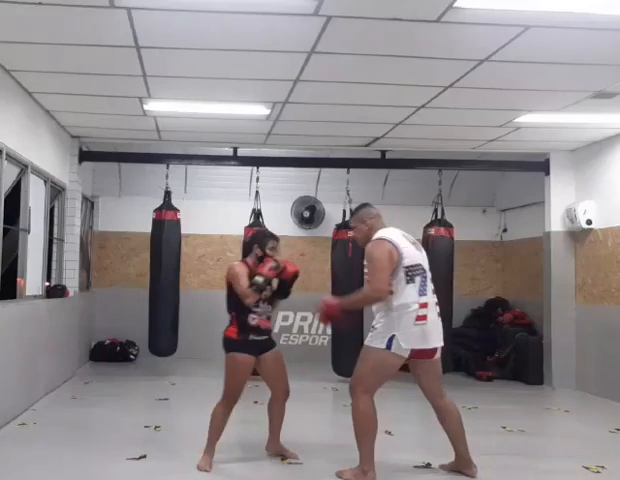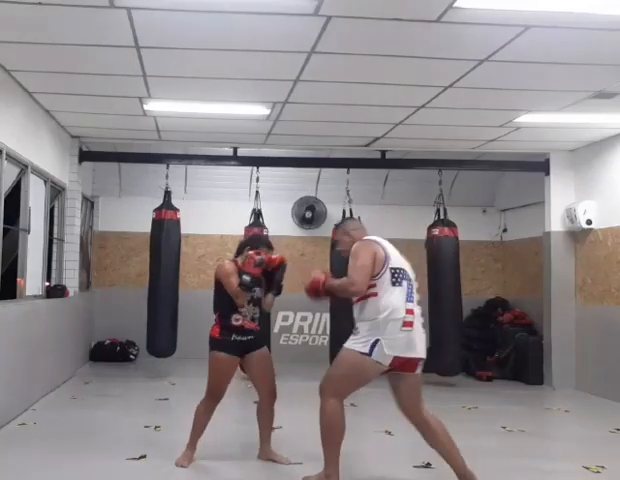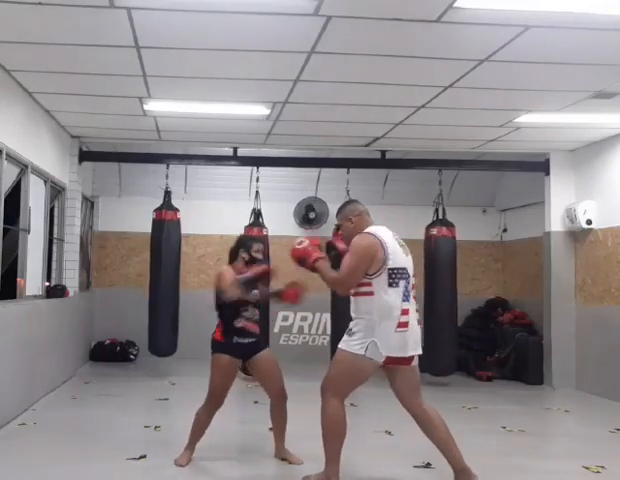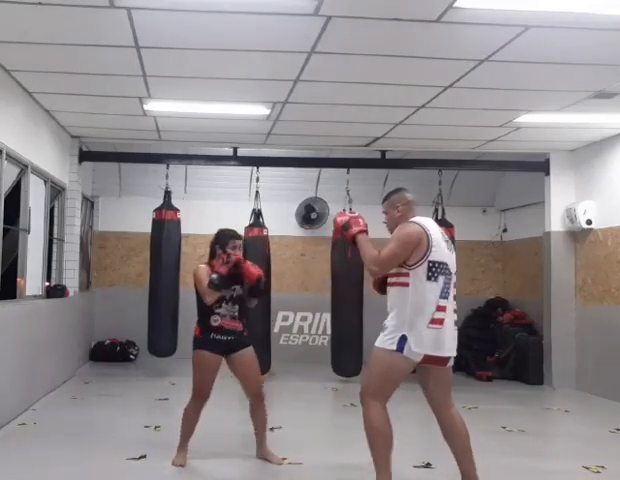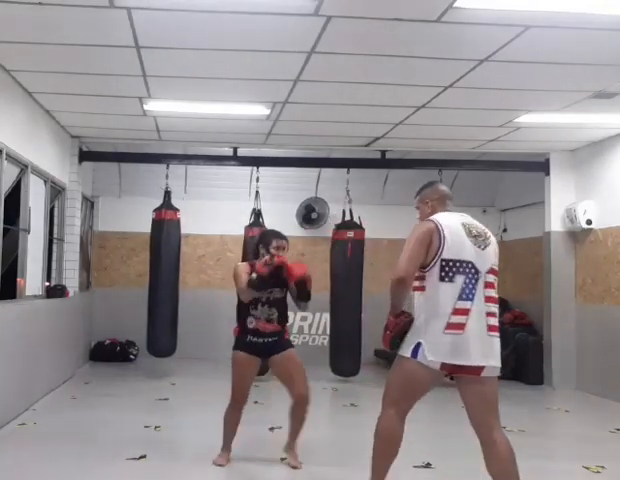
dt=1s
person 1, frame 1
left shoulder: (379, 245)
right shoulder: (406, 240)
left elbow: (378, 291)
left wrist: (340, 304)
left hip: (397, 329)
right hip: (428, 326)
left knee: (360, 390)
right knee: (436, 396)
person 1, frame 2
left shoulder: (364, 246)
right shoulder: (394, 255)
left elbow: (356, 287)
left wrist: (326, 282)
left hip: (380, 336)
right hip: (409, 338)
left knee: (330, 393)
right knee: (416, 412)
person 1, frame 3
left shoulder: (365, 241)
right shoulder: (393, 240)
left elbow: (341, 285)
left wrist: (314, 258)
right wrist: (346, 254)
left hip: (376, 332)
right hip: (405, 333)
left knee: (331, 393)
right knee: (416, 404)
person 1, frame 4
left shoulder: (410, 230)
right shoulder: (440, 235)
left elbow: (375, 267)
left wrist: (358, 234)
right wrist: (390, 281)
left hip: (409, 330)
right hip: (442, 334)
left knee: (371, 400)
right knee: (444, 408)
person 1, frame 5
left shoulder: (429, 227)
right shoulder: (486, 236)
left elbow: (402, 276)
left wrist: (396, 312)
left hip: (435, 338)
right hip: (481, 343)
left knee: (392, 409)
right knee: (489, 429)
person 2, frame 1
left shoulder: (264, 271)
right shoulder: (238, 269)
left elbow: (271, 304)
right elbow: (248, 298)
left wrist: (284, 285)
right wrist: (264, 277)
left hip: (264, 340)
right hip: (240, 340)
left knee: (281, 392)
right knee: (230, 398)
left ankle: (274, 443)
right ankle: (208, 452)
person 2, frame 2
left shoulder: (257, 274)
right shoulder: (228, 266)
left elbow: (266, 306)
right elbow: (238, 298)
left wrist: (276, 278)
right wrist: (250, 272)
left hip: (254, 339)
right hip: (226, 338)
left knee: (268, 394)
right knee: (213, 397)
left ankle: (265, 448)
right ankle: (190, 449)
person 2, frame 3
left shoulder: (256, 272)
right shoulder: (227, 272)
right elbow: (232, 294)
left wrist: (279, 294)
right wrist: (253, 276)
left hip: (254, 342)
right hip: (227, 343)
left knee: (279, 394)
right knee: (214, 401)
left ankle: (280, 448)
right ankle: (189, 449)
person 2, frame 4
left shoulder: (242, 269)
right shoulder: (204, 269)
left elbow: (251, 303)
right elbow: (207, 298)
left wrist: (255, 283)
right wrist: (224, 271)
left hip: (238, 338)
right hip: (208, 339)
left knee: (257, 393)
right knee: (199, 397)
left ankle: (262, 447)
right ankle: (182, 449)
person 2, frame 5
left shoulder: (284, 272)
right shoulder: (245, 268)
left elbow: (303, 303)
right elbow: (245, 295)
left wrist: (303, 285)
right wrist: (262, 270)
left hip: (278, 342)
right hip: (248, 341)
left knee: (302, 396)
right knee: (238, 400)
left ankle: (291, 446)
right ankle: (225, 449)
